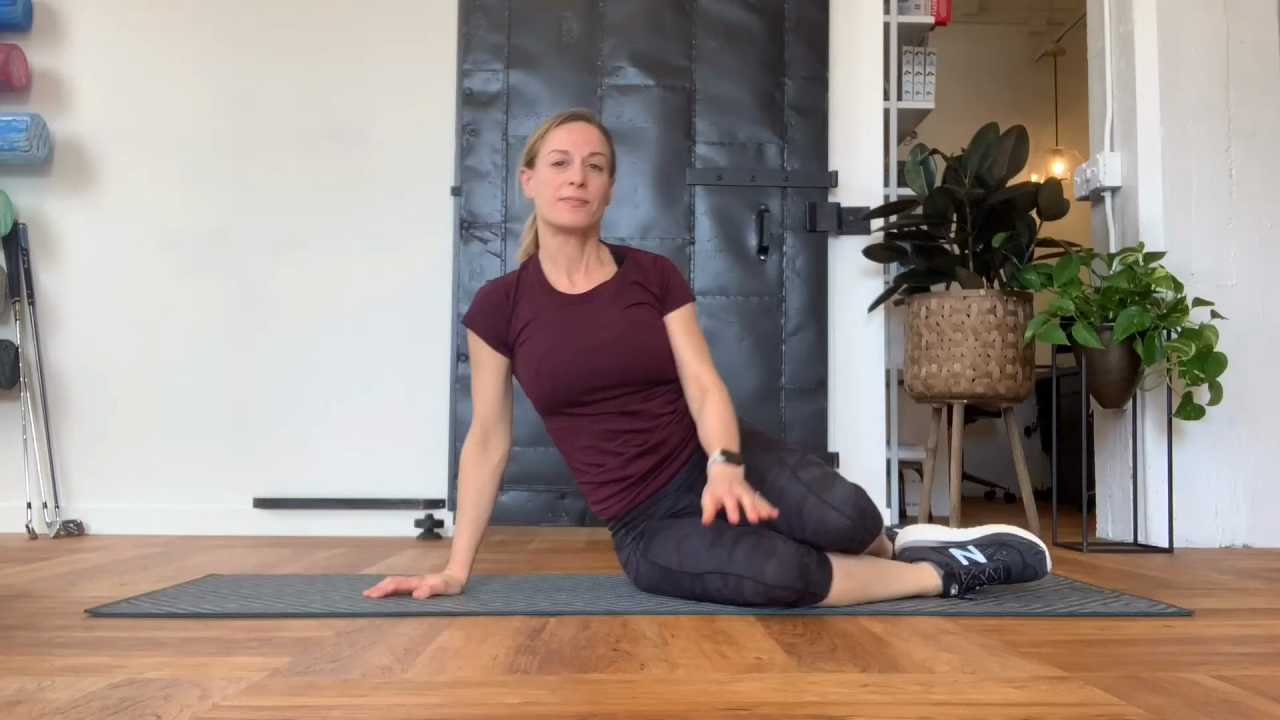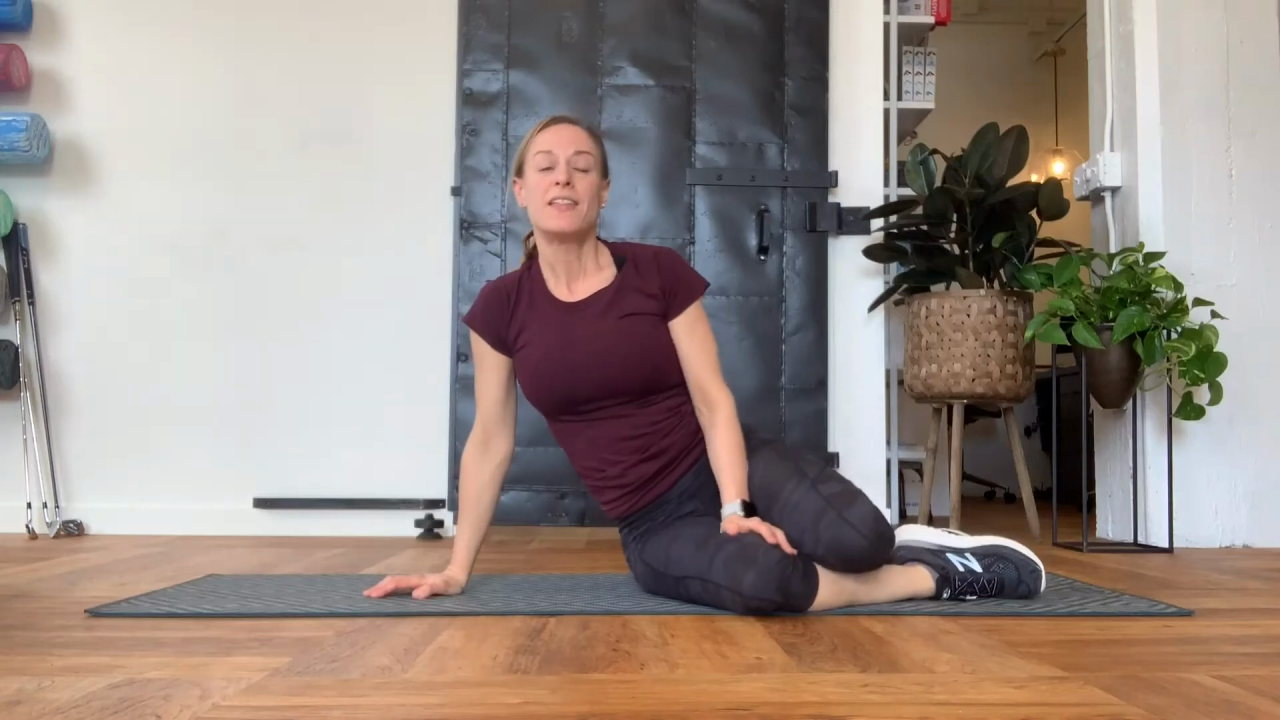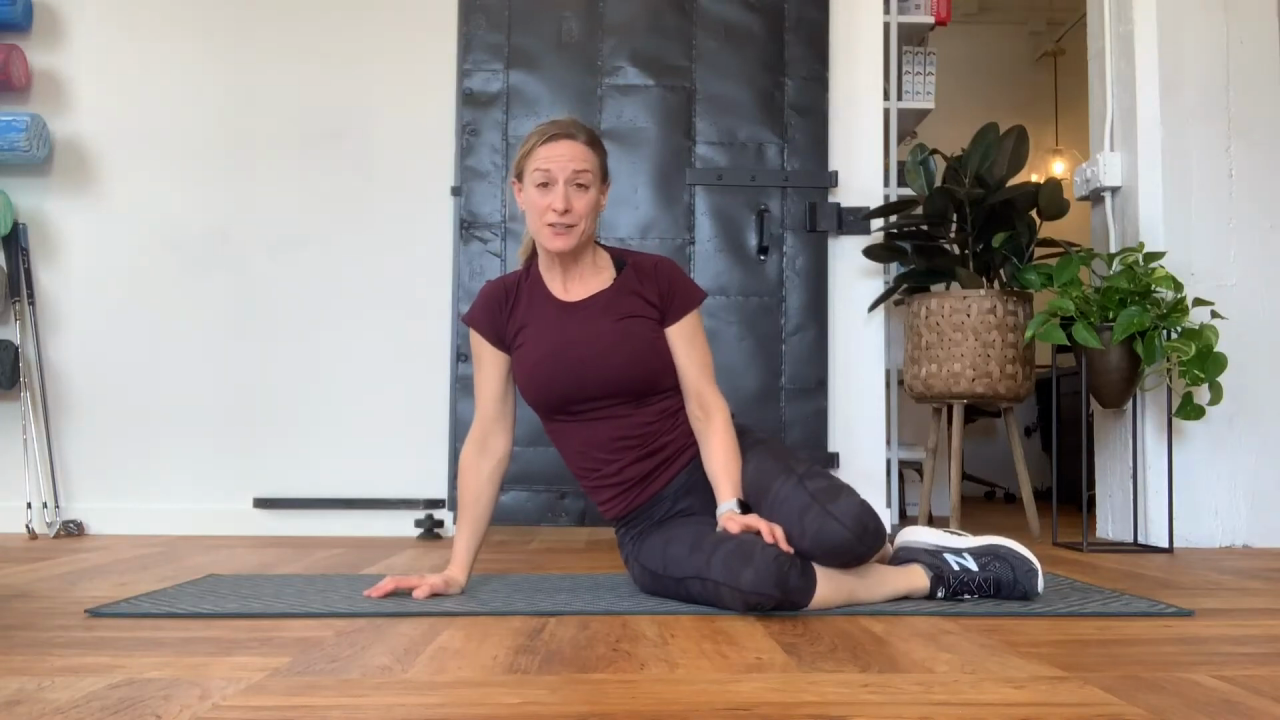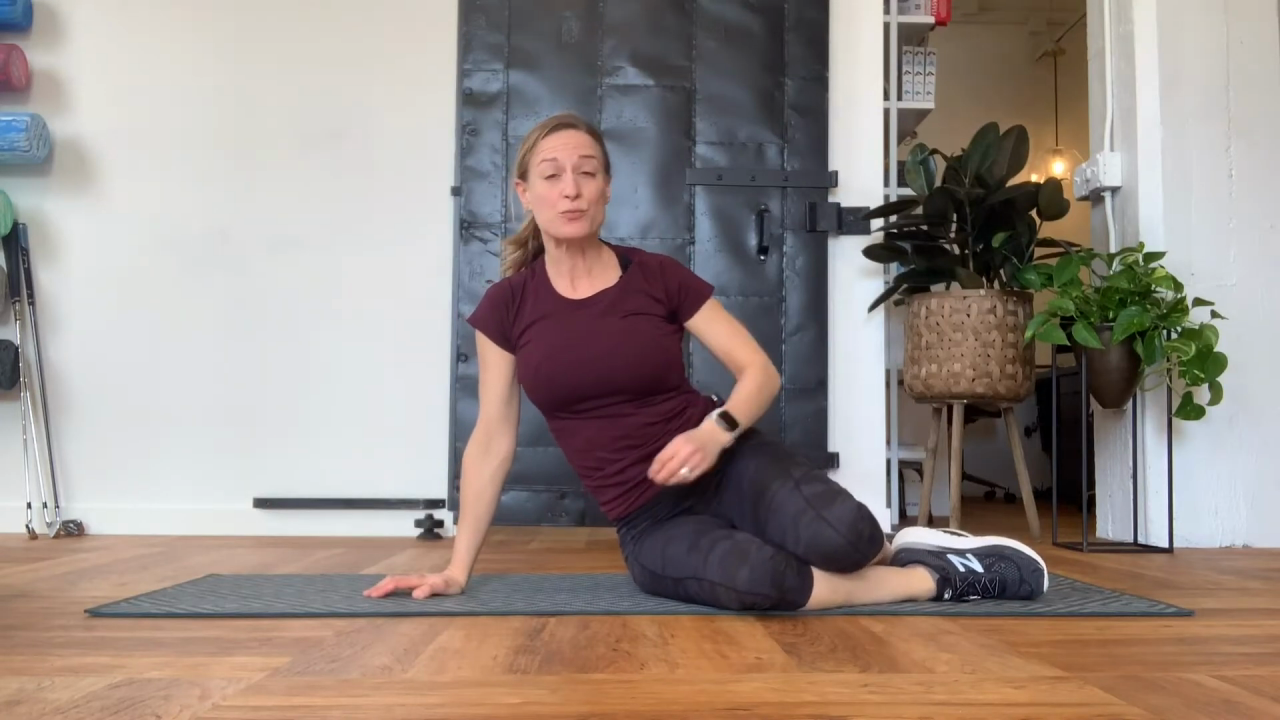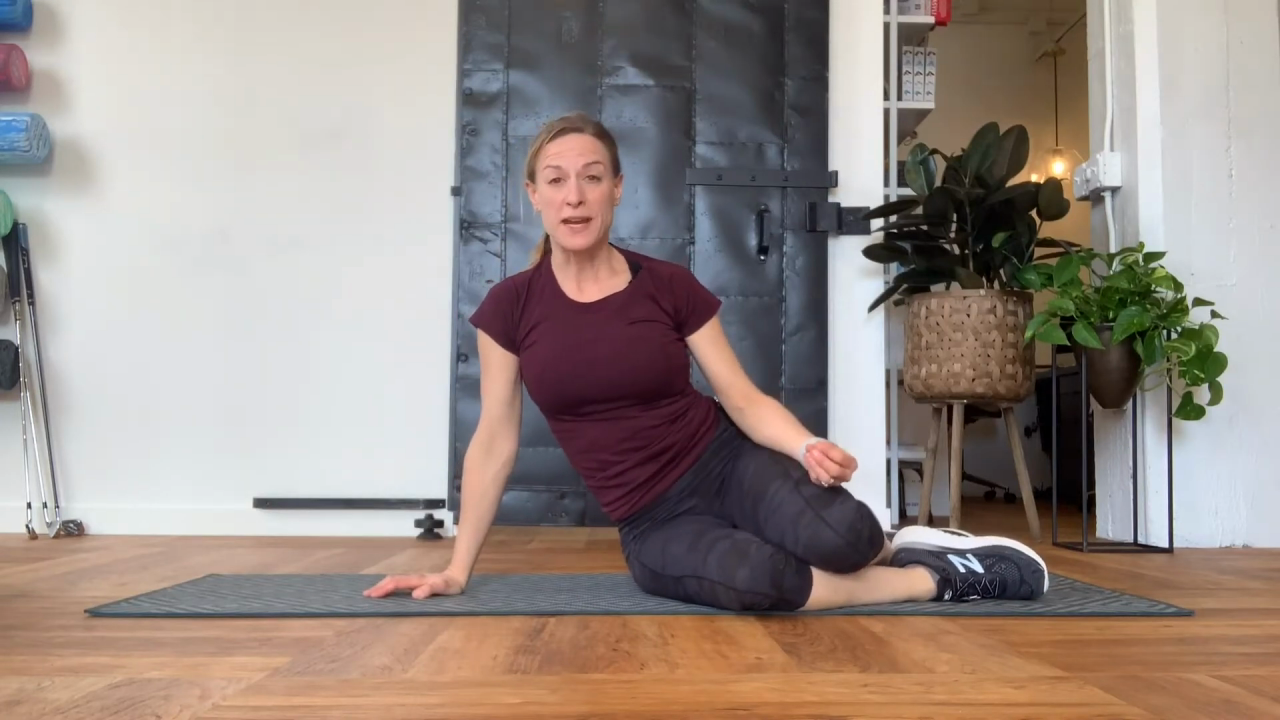
dt=0.7s
person 1, frame 1
left shoulder: (654, 274)
right shoulder: (499, 306)
left elbow: (703, 385)
right elbow: (488, 440)
left wrist: (727, 466)
right wrist: (455, 569)
left hip: (710, 461)
right hip: (647, 526)
left knee: (843, 517)
right knee: (781, 573)
left ankle: (895, 548)
right ankle: (939, 573)
person 1, frame 2
left shoulder: (658, 270)
right shoulder: (502, 306)
left elbow: (713, 399)
right elbow: (491, 441)
left wrist: (735, 509)
right wrist: (456, 569)
left hip: (723, 466)
right hip: (655, 525)
left knee: (857, 538)
right knee: (759, 580)
left ankle: (900, 547)
right ankle: (932, 576)
person 1, frame 3
left shoulder: (657, 278)
right shoulder: (500, 306)
left elbow: (706, 404)
right elbow: (489, 439)
left wrist: (732, 508)
right wrist: (457, 568)
left hip: (715, 465)
right hip: (650, 523)
left knee: (845, 532)
right knee: (759, 577)
left ankle: (895, 547)
right ankle: (928, 576)
person 1, frame 4
left shoulder: (660, 277)
right shoulder: (507, 306)
left elbow: (760, 370)
right elbow: (493, 439)
left wrist: (714, 429)
right wrist: (456, 568)
left hip: (726, 463)
right hip: (650, 523)
left knee: (842, 538)
right knee: (753, 578)
left ankle: (898, 547)
right ankle: (935, 577)
person 1, frame 5
left shoulder: (671, 286)
right shoulder: (510, 306)
left elbow: (742, 399)
right elbow: (496, 440)
left wrist: (811, 449)
right wrist: (457, 568)
left hip: (723, 462)
right hip: (654, 522)
left knee: (838, 534)
right knee: (753, 578)
left ankle: (897, 545)
right ankle: (933, 580)
